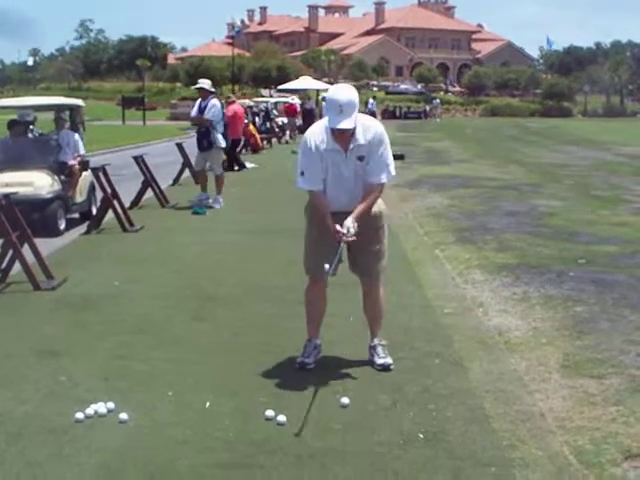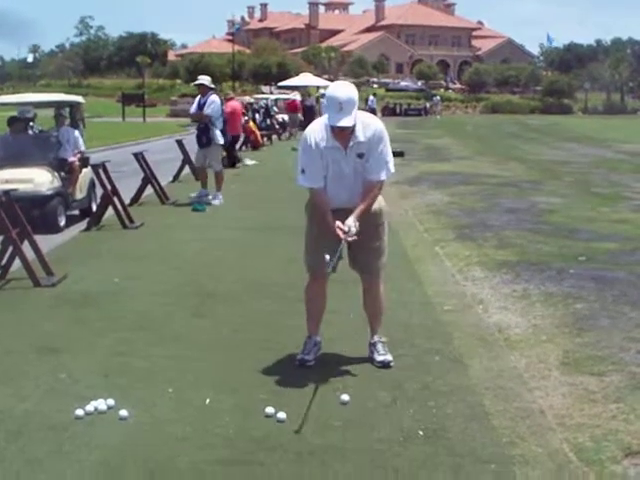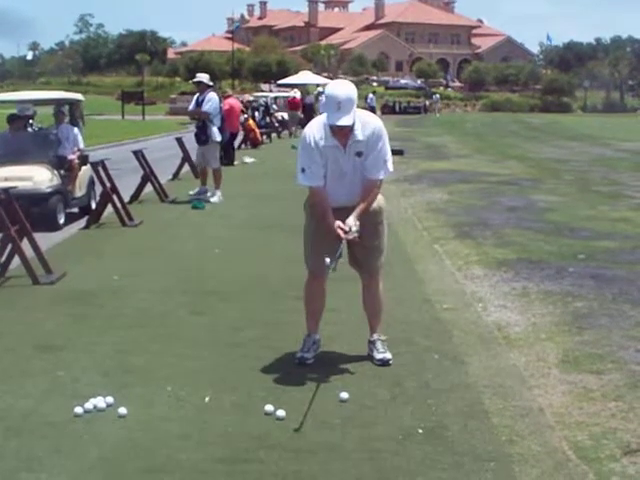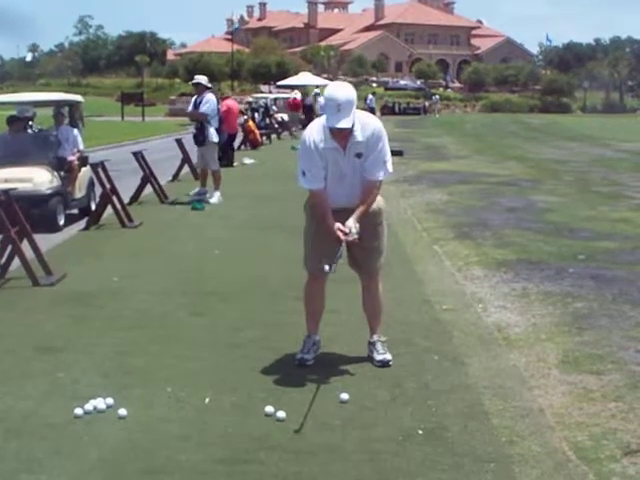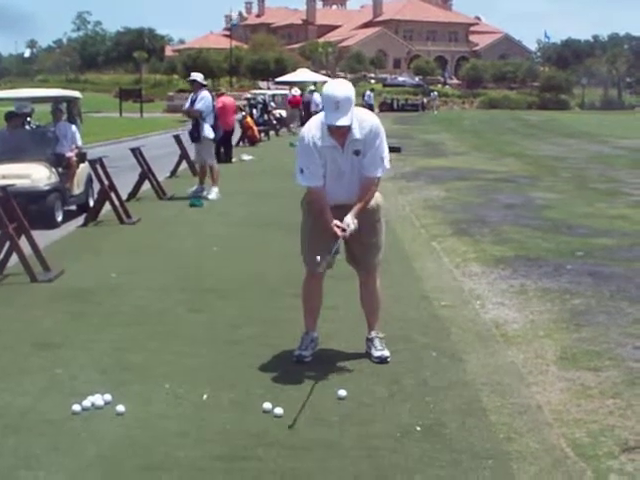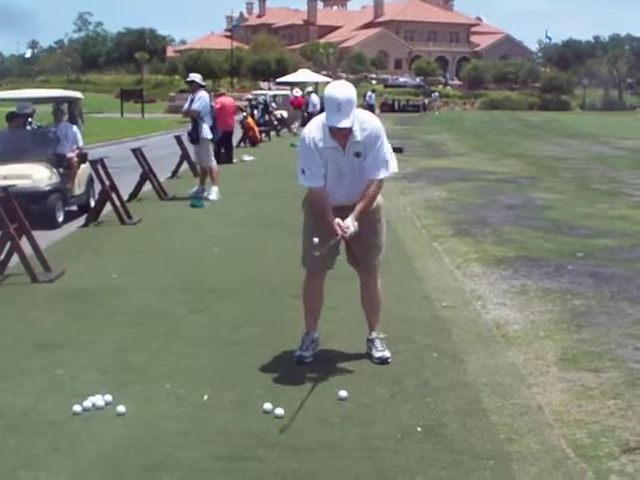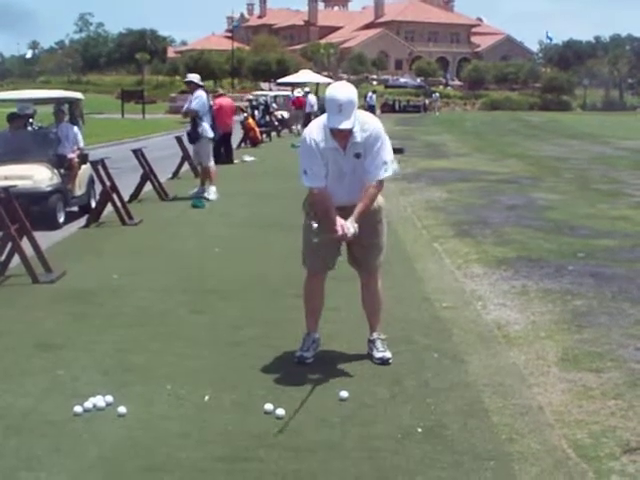
dt=0.1s
person 1, frame 1
left shoulder: (374, 132)
right shoulder: (313, 139)
left elbow: (377, 184)
right elbow: (314, 191)
left wrist: (354, 218)
right wrist: (331, 226)
left hip: (366, 212)
right hip: (325, 213)
left knee: (372, 280)
right knee: (317, 279)
left ankle: (376, 342)
right ankle: (312, 342)
person 1, frame 2
left shoulder: (374, 129)
right shoulder: (312, 136)
left elbow: (376, 182)
right elbow: (315, 189)
left wrist: (355, 217)
right wrist: (331, 223)
left hip: (366, 209)
right hip: (325, 210)
left knee: (372, 277)
right knee: (317, 276)
left ankle: (376, 340)
right ankle: (312, 339)
person 1, frame 3
left shoulder: (373, 128)
right shoulder: (312, 135)
left elbow: (375, 180)
right elbow: (315, 187)
left wrist: (356, 216)
right wrist: (331, 222)
left hip: (365, 208)
right hip: (324, 209)
left knee: (371, 275)
right knee: (316, 274)
left ankle: (375, 338)
right ankle: (311, 337)
person 1, frame 4
left shoulder: (373, 129)
right shoulder: (311, 137)
left elbow: (375, 181)
right elbow: (315, 190)
left wrist: (356, 218)
right wrist: (331, 224)
left hip: (365, 208)
right hip: (324, 210)
left knee: (371, 275)
right knee: (316, 276)
left ankle: (375, 339)
right ankle: (311, 338)
person 1, frame 5
left shoulder: (370, 126)
right shoulder: (309, 134)
left elbow: (374, 176)
right elbow: (313, 187)
left wrist: (353, 215)
right wrist: (330, 222)
left hip: (362, 205)
right hip: (321, 207)
left knee: (368, 271)
right knee: (314, 272)
left ankle: (373, 335)
right ankle: (309, 335)
person 1, frame 6
left shoulder: (371, 127)
right shoulder: (311, 135)
left elbow: (376, 179)
right elbow: (315, 187)
left wrist: (355, 216)
right wrist: (332, 221)
left hip: (364, 205)
right hip: (323, 207)
left knee: (369, 272)
right knee: (314, 272)
left ankle: (374, 336)
right ankle: (310, 335)
person 1, frame 7
left shoulder: (372, 128)
right shoulder: (312, 136)
left elbow: (376, 181)
right elbow: (318, 188)
left wrist: (354, 219)
right wrist: (335, 220)
left hip: (365, 206)
right hip: (324, 208)
left knee: (370, 273)
right knee: (315, 273)
left ankle: (375, 336)
right ankle: (311, 336)
person 2, frame 1
left shoulder: (214, 103)
right shoulder: (199, 102)
left elbow: (206, 122)
right elbow: (192, 119)
left wrist: (198, 119)
right wrist: (202, 118)
left hip: (214, 141)
right hip: (203, 141)
left knee: (217, 171)
right knee: (199, 168)
left ankle: (218, 198)
right ankle: (204, 195)
person 2, frame 2
left shoulder: (213, 99)
right shoulder: (199, 98)
left elbow: (206, 118)
right elbow: (192, 115)
left wrist: (197, 115)
right wrist: (201, 114)
left hip: (213, 138)
right hip: (203, 137)
left knee: (217, 167)
right knee: (200, 165)
left ankle: (218, 195)
right ankle: (204, 191)
person 2, frame 3
left shoulder: (212, 96)
right shoulder: (197, 96)
left elbow: (204, 115)
right elbow: (190, 113)
left wrist: (196, 112)
right wrist: (199, 112)
left hip: (211, 135)
right hip: (202, 134)
left knee: (214, 164)
right knee: (201, 163)
left ankle: (217, 192)
right ankle: (203, 188)
person 2, frame 4
left shoulder: (209, 97)
right shoulder: (196, 98)
left elbow: (201, 116)
right elbow: (189, 115)
left wrist: (194, 114)
right wrist: (197, 113)
left hip: (210, 136)
right hip: (201, 136)
left knee: (213, 166)
right knee: (202, 165)
left ankle: (217, 193)
right ankle: (203, 189)
person 2, frame 5
left shoulder: (204, 95)
right shoulder: (193, 96)
left elbow: (196, 113)
right elbow: (186, 111)
left wrist: (189, 111)
right wrist: (191, 111)
left hip: (206, 132)
right hip: (198, 133)
left knee: (210, 161)
right knee: (201, 162)
left ankle: (215, 189)
right ankle: (201, 186)
person 2, frame 6
left shoulder: (202, 95)
right shoulder: (192, 96)
left elbow: (193, 113)
right elbow: (185, 113)
left wrist: (188, 111)
right wrist: (189, 111)
left hip: (205, 133)
right hip: (197, 133)
left knee: (210, 161)
right knee: (201, 163)
left ankle: (214, 189)
right ankle: (201, 187)
person 2, frame 7
left shoulder: (200, 94)
right shoulder: (193, 96)
left elbow: (191, 112)
right elbow: (184, 113)
left wrist: (187, 111)
right wrist: (188, 111)
left hip: (204, 133)
right hip: (197, 133)
left knee: (208, 162)
right knee: (202, 162)
left ankle: (212, 189)
right ankle: (202, 188)
